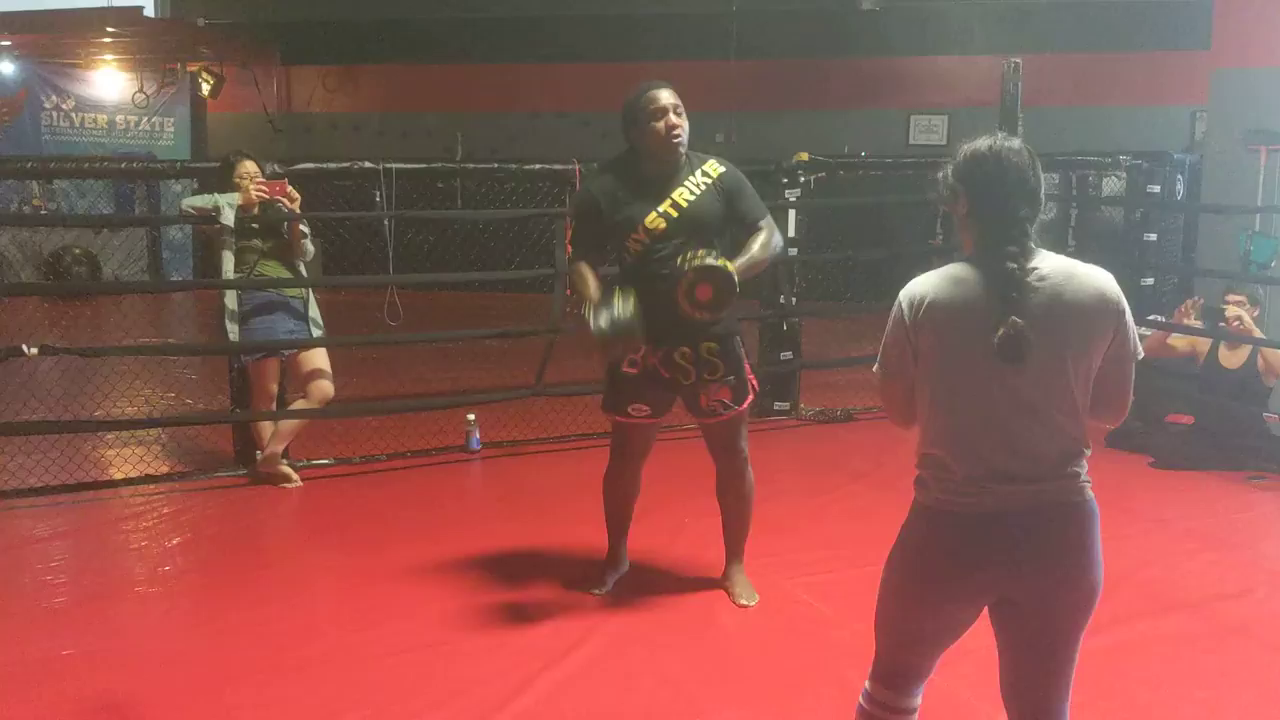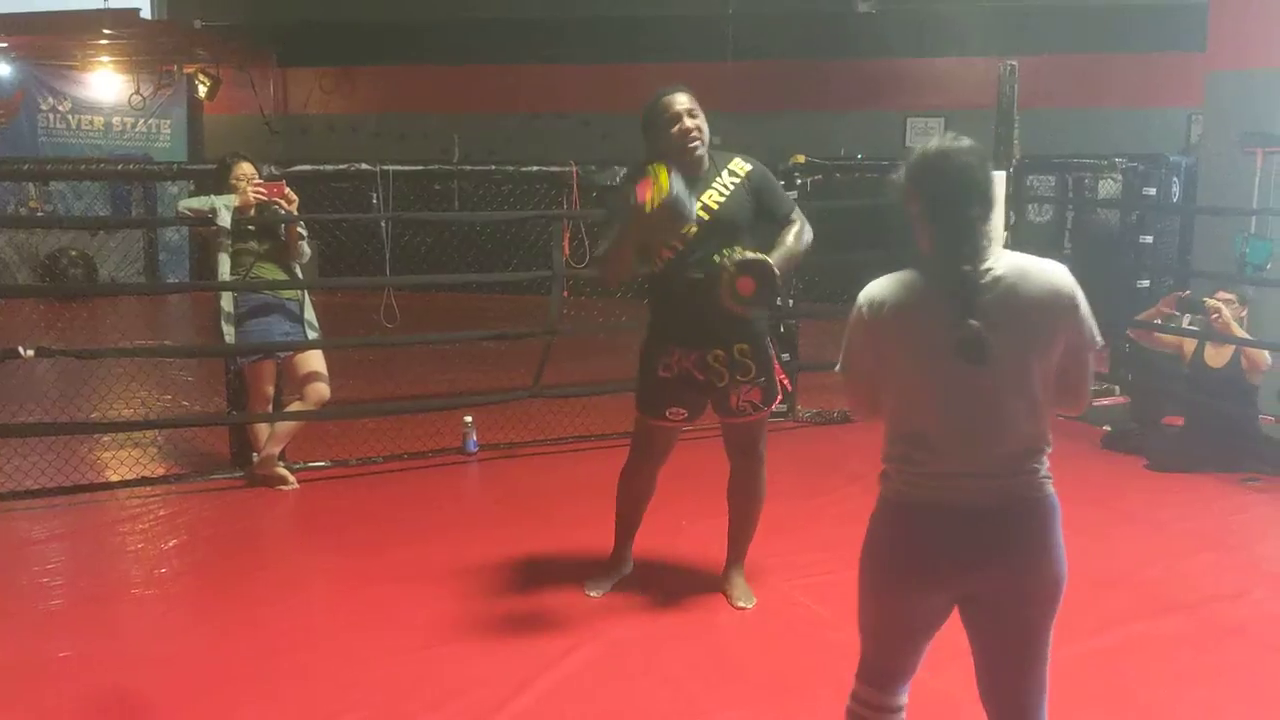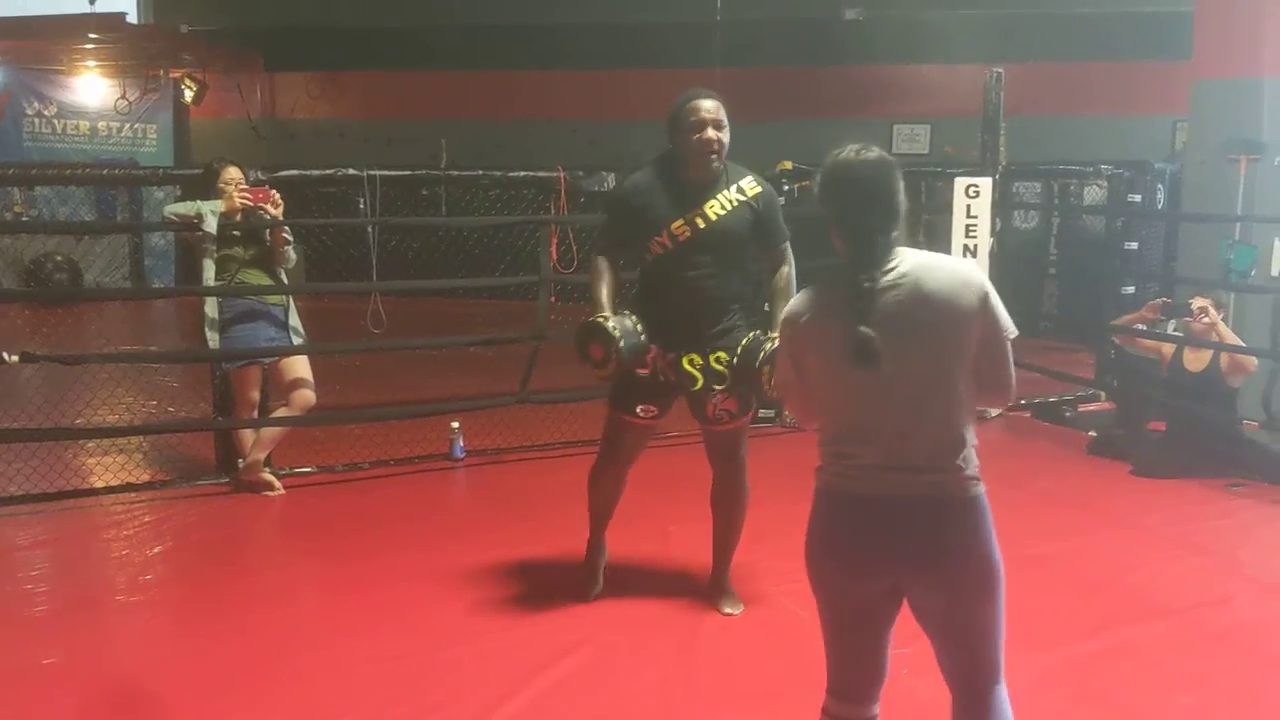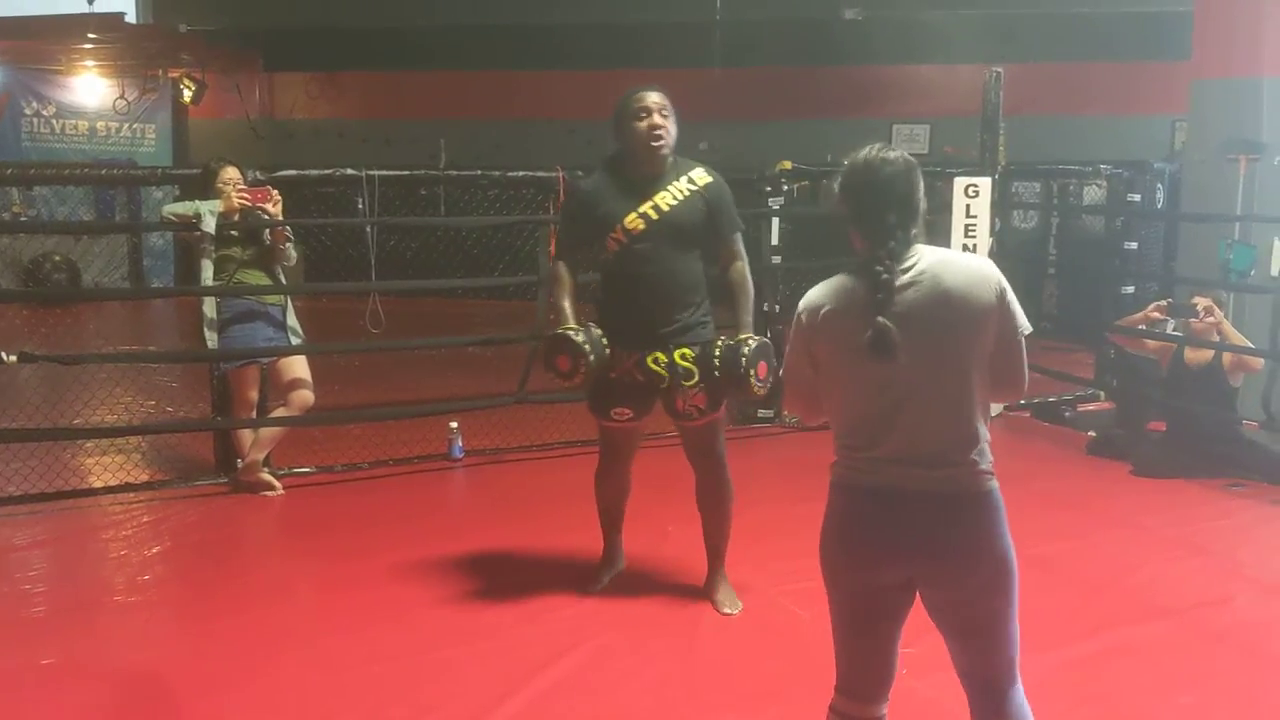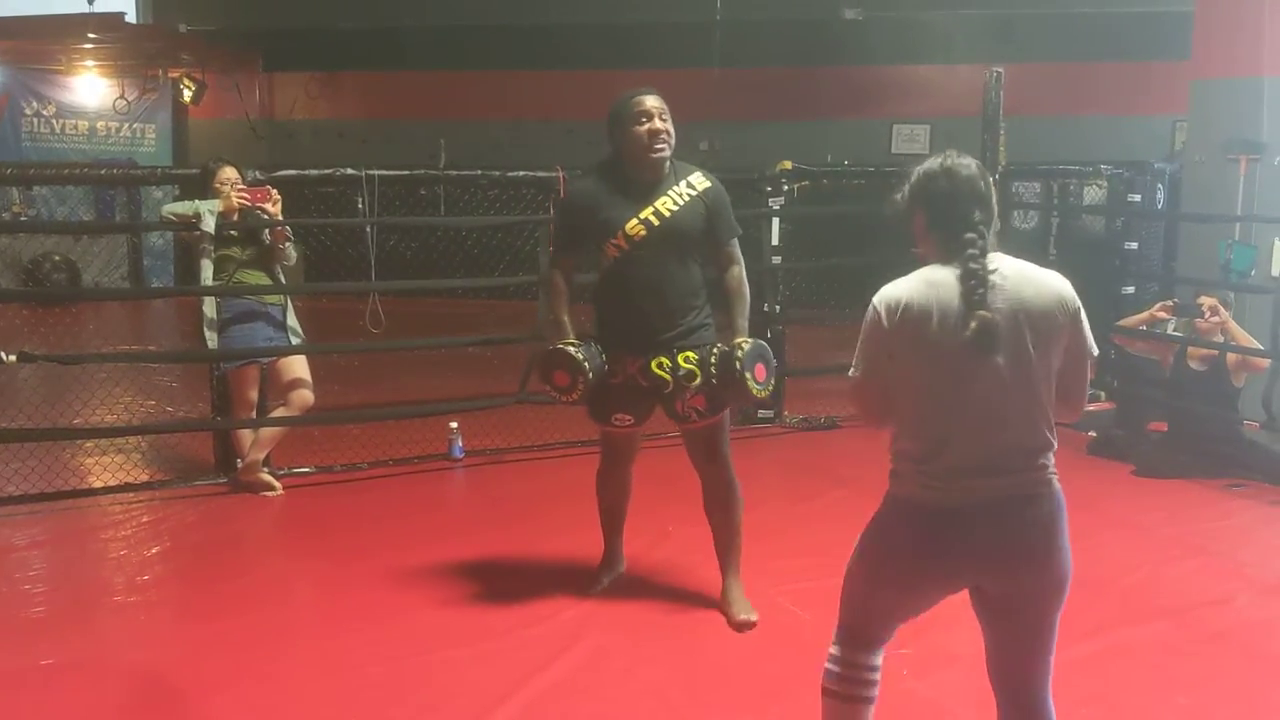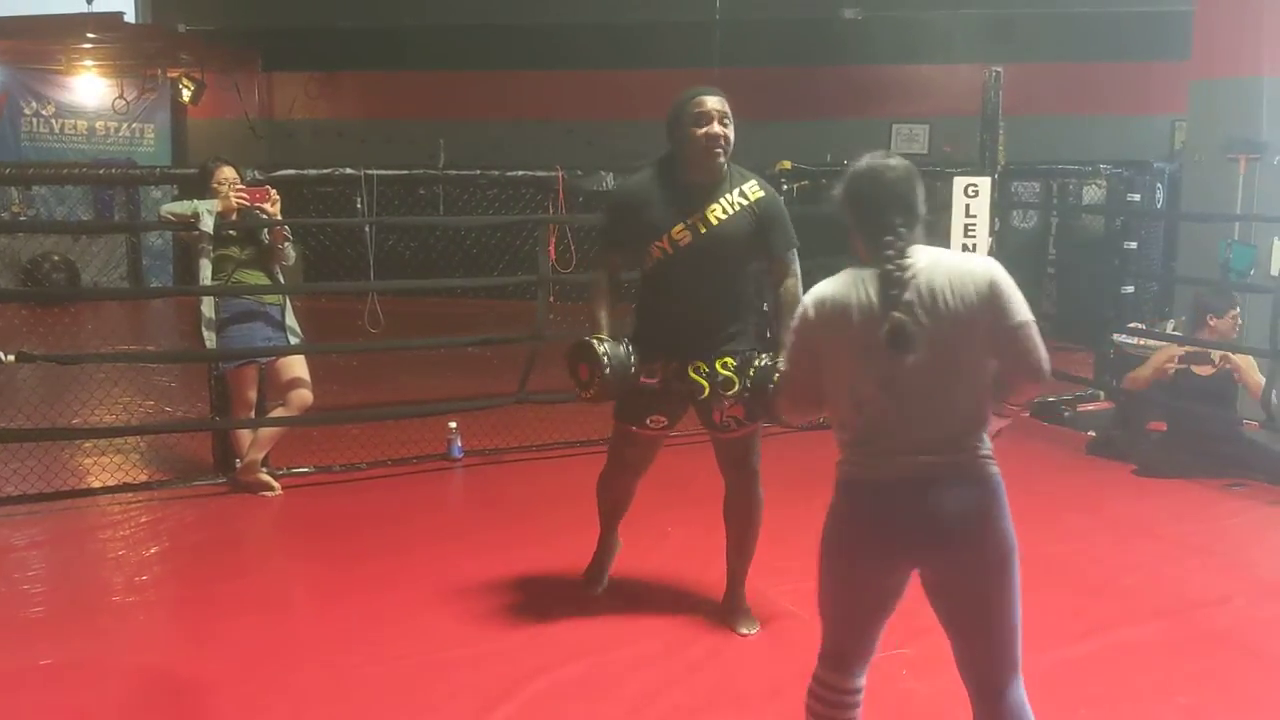
dt=0.4s
person 1, frame 1
left shoulder: (922, 297)
right shoulder: (1099, 292)
left elbow: (900, 411)
right elbow: (1112, 409)
left hip: (950, 529)
right hip: (1059, 531)
person 1, frame 2
left shoulder: (881, 301)
right shoulder: (1054, 285)
left elbow: (865, 404)
right elbow: (1074, 398)
left hip: (914, 527)
right hip: (1020, 526)
person 1, frame 3
left shoulder: (804, 314)
right shoulder: (964, 281)
left elbow: (805, 413)
right elbow: (1000, 390)
left hip: (848, 520)
right hip: (948, 516)
person 1, frame 4
left shoulder: (820, 306)
right shoulder: (982, 279)
left elbow: (807, 406)
right elbow: (1013, 385)
left hip: (864, 516)
right hip: (964, 513)
person 1, frame 5
left shoulder: (895, 302)
right shoulder: (1055, 292)
left elbow: (874, 411)
right elbow: (1070, 404)
left hip: (924, 521)
right hip: (1029, 520)
left knee: (857, 639)
person 1, frame 6
left shoulder: (825, 301)
right shoulder: (980, 274)
left elbow: (795, 403)
right elbow: (1033, 370)
right wrist: (986, 405)
left hip: (867, 507)
right hip: (967, 502)
left knee: (842, 660)
person 2, frame 1
left shoulder: (719, 175)
right shoulder: (605, 189)
left elbow: (770, 238)
right elbow: (582, 260)
left wrist: (731, 273)
right wrist: (597, 308)
left hip: (711, 341)
right hip: (642, 345)
left knee: (732, 454)
right knee: (626, 453)
left ankle: (735, 565)
right ankle: (617, 555)
person 2, frame 2
left shoulder: (746, 173)
left elbow: (798, 227)
right elbow: (610, 267)
left wrist: (772, 263)
right wrist: (638, 224)
left hip: (743, 344)
right hip: (673, 347)
left knee: (748, 455)
right knee: (646, 454)
left ankle: (734, 567)
right ankle: (620, 557)
person 2, frame 3
left shoulder: (754, 193)
right shoulder: (638, 190)
left elbow: (781, 263)
right elbow: (606, 256)
left wrist: (778, 330)
right wrist: (604, 312)
left hip: (723, 348)
right hip: (650, 345)
left knee: (729, 463)
right knee: (615, 452)
left ankle: (721, 575)
right ankle: (596, 547)
person 2, frame 4
left shoulder: (705, 184)
right shoulder: (592, 192)
left elbow: (734, 260)
right elbow: (567, 260)
left wrist: (747, 332)
right wrist: (567, 321)
left hip: (691, 342)
right hip: (621, 346)
left knee: (710, 459)
right knee: (615, 454)
left ankle: (717, 574)
right ankle: (612, 554)
person 2, frame 5
left shoulder: (703, 188)
right shoulder: (586, 195)
left elbow: (731, 264)
right elbow: (561, 269)
left wrist: (739, 335)
right wrist: (565, 337)
left hip: (691, 346)
right hip: (621, 351)
left knee: (715, 462)
right knee: (617, 458)
left ankle: (731, 582)
right ankle: (613, 555)
person 2, frame 6
left shoulder: (758, 196)
right shoulder: (637, 194)
left elbow: (789, 273)
right elbow: (609, 268)
right wrist: (602, 334)
left hip: (732, 357)
right hip: (655, 355)
left knee: (743, 471)
right knee: (623, 464)
left ankle: (734, 592)
right ankle: (604, 551)
person 3, frame 1
left shoulder: (277, 214)
right shoulder: (226, 219)
left elbow: (305, 253)
right elbow: (187, 205)
left wrist: (295, 216)
right wrist: (238, 201)
left hip: (298, 308)
right hip: (259, 308)
left knee: (322, 390)
right knee: (266, 395)
left ankle: (270, 456)
right ankle: (271, 461)
person 3, frame 2
left shoulder: (273, 216)
right shoulder: (223, 222)
left elbow: (301, 256)
right elbow: (184, 207)
left wrist: (292, 218)
right wrist: (236, 203)
left hip: (294, 311)
right hip: (255, 311)
left knee: (318, 392)
right knee: (262, 397)
left ankle: (266, 459)
right ankle: (267, 461)
person 3, frame 3
left shoulder: (259, 221)
right shoulder: (208, 226)
left elbow: (286, 260)
right elbow: (169, 212)
left wrist: (277, 222)
right wrist: (221, 208)
left hip: (279, 315)
right hip: (240, 316)
left knee: (303, 397)
right knee: (248, 402)
left ankle: (252, 465)
right ankle: (253, 469)
person 3, frame 4
left shoulder: (258, 222)
right shoulder: (207, 227)
left elbow: (287, 258)
right elbow: (168, 212)
left wrist: (277, 220)
right wrist: (220, 208)
left hip: (277, 316)
right hip: (238, 316)
left knee: (302, 397)
right knee: (246, 403)
left ankle: (251, 465)
right ankle: (251, 469)
person 3, frame 5
right shoulder: (206, 226)
left elbow: (287, 258)
right elbow: (167, 212)
left wrist: (277, 220)
right wrist: (218, 207)
left hip: (277, 315)
right hip: (238, 316)
left knee: (302, 397)
right knee: (246, 403)
left ankle: (250, 465)
right ankle: (251, 469)
person 3, frame 6
right shoulder: (205, 227)
left elbow: (286, 258)
right elbow: (166, 211)
left wrist: (275, 219)
right wrist: (218, 208)
left hip: (276, 315)
right hip: (237, 316)
left knee: (301, 397)
right knee: (244, 403)
left ankle: (250, 464)
right ankle: (250, 468)
person 4, frame 1
left shoulder: (1264, 353)
right shoulder: (1203, 344)
right elbow: (1148, 349)
left wrist: (1252, 329)
right wrist: (1176, 324)
left hip: (1250, 443)
right hip: (1203, 437)
right knee: (1162, 450)
person 4, frame 2
left shoulder: (1246, 351)
right shoulder: (1190, 343)
left elbow: (1263, 364)
right elbow: (1135, 330)
left wrist: (1229, 322)
right wrist: (1158, 312)
left hip: (1242, 444)
right hip: (1195, 439)
right knee: (1158, 452)
person 4, frame 3
left shoulder: (1227, 355)
right shoulder: (1169, 348)
left elbow: (1250, 365)
right elbow: (1115, 332)
left wrist: (1216, 324)
right wrist: (1141, 316)
left hip: (1224, 445)
right hip: (1178, 443)
left knee: (1272, 466)
person 4, frame 4
left shoulder: (1229, 355)
right shoulder: (1169, 348)
left elbow: (1257, 364)
right elbow: (1116, 334)
left wrist: (1222, 323)
right wrist: (1145, 316)
left hip: (1225, 445)
right hip: (1178, 443)
left knee: (1272, 466)
right knee: (1134, 455)
person 4, frame 5
left shoulder: (1234, 354)
right shoulder: (1172, 349)
left elbow: (1263, 363)
right elbow: (1117, 333)
left wrist: (1228, 322)
right wrist: (1151, 316)
left hip: (1227, 444)
right hip: (1179, 442)
left knee: (1271, 465)
right knee: (1144, 458)
person 4, frame 6
left shoulder: (1238, 358)
right shoulder: (1171, 353)
right elbow: (1126, 389)
left wrist: (1238, 367)
right wrist: (1159, 368)
left hip: (1227, 442)
right hip: (1181, 443)
right knee: (1147, 457)
